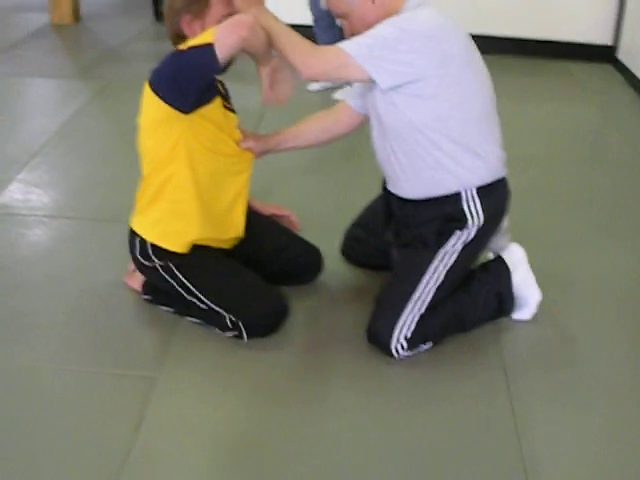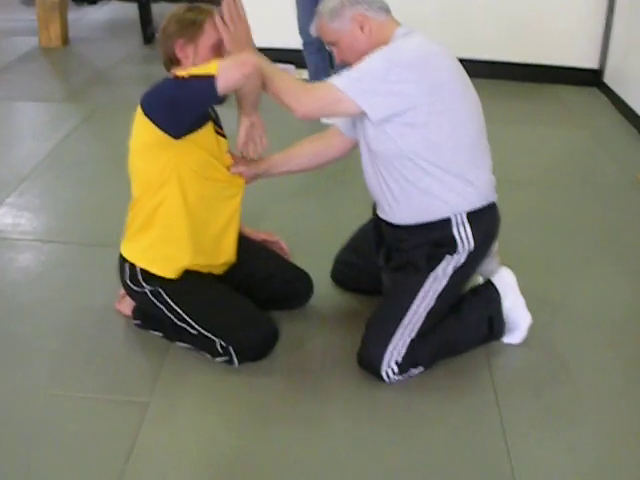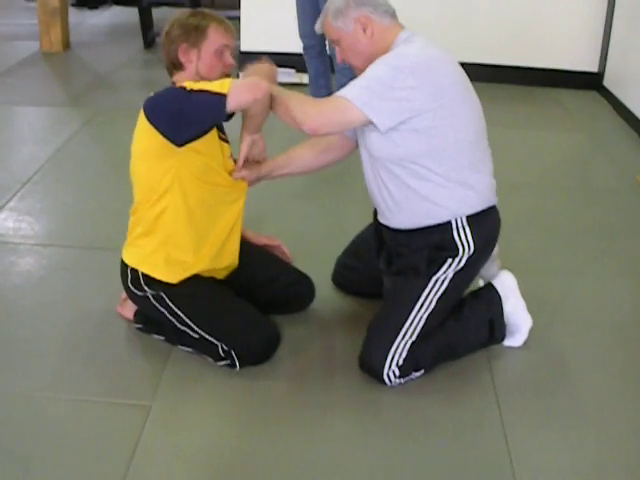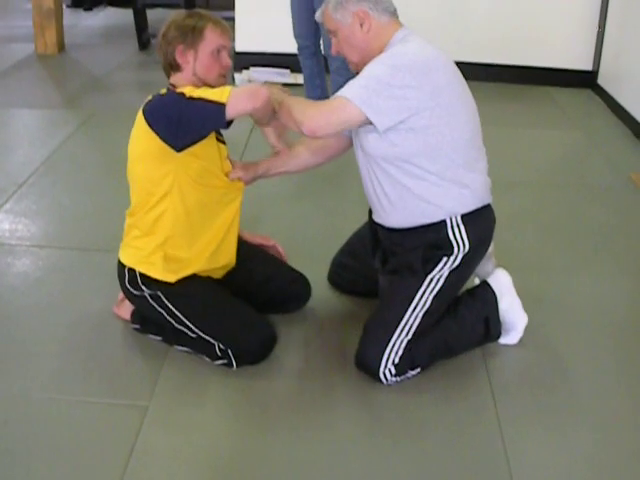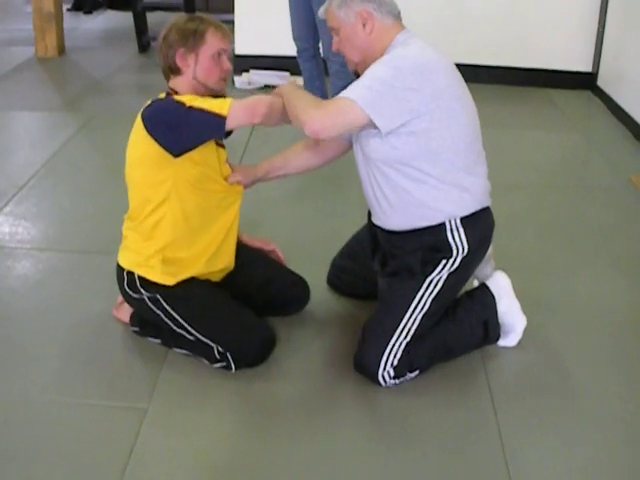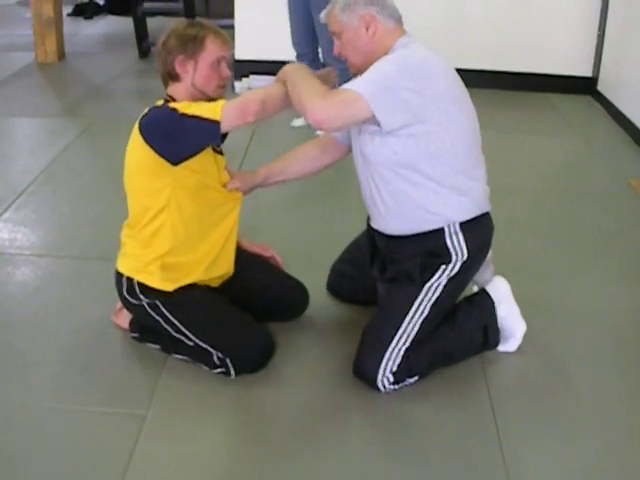
dt=0.3s
person 1, frame 1
left shoulder: (416, 32)
right shoulder: (396, 43)
left elbow: (313, 65)
right elbow: (342, 116)
right wrist: (268, 143)
left hip: (459, 206)
right hip: (413, 194)
left knee: (393, 337)
right knee: (358, 249)
left ankle: (502, 282)
right ankle: (458, 253)
person 1, frame 2
left shoulder: (404, 61)
right shoulder: (388, 66)
left elbow: (305, 103)
right elbow: (332, 141)
left wrist: (253, 60)
right wrist: (259, 168)
left hip: (451, 231)
right hip: (404, 220)
left knee: (382, 360)
right knee: (347, 273)
left ankle: (493, 304)
right ankle: (446, 278)
person 1, frame 3
left shoulder: (408, 67)
right shoulder: (392, 69)
left elbow: (314, 119)
right elbow: (333, 142)
left wrist: (266, 90)
right wrist: (261, 170)
left hip: (451, 234)
right hip: (406, 222)
left knee: (384, 363)
right knee: (349, 276)
left ankle: (494, 306)
right ankle: (449, 281)
person 1, frame 4
left shoulder: (406, 66)
right shoulder: (389, 66)
left elbow: (316, 122)
right elbow: (329, 140)
left wrist: (276, 99)
right wrist: (257, 169)
left hip: (447, 233)
right hip: (401, 221)
left knee: (380, 362)
right knee: (344, 275)
left ankle: (490, 305)
right ankle: (450, 278)
person 1, frame 5
left shoulder: (407, 68)
right shoulder: (389, 70)
left elbow: (320, 124)
right elbow: (329, 143)
left wrist: (288, 91)
right wrist: (257, 173)
left hip: (446, 235)
right hip: (400, 224)
left knee: (378, 364)
right knee: (344, 278)
left ankle: (488, 308)
right ankle: (447, 281)
person 1, frame 6
left shoulder: (408, 68)
right shoulder: (385, 74)
left elbow: (322, 112)
right elbow: (328, 146)
left wrist: (294, 72)
right wrist: (255, 179)
left hip: (444, 240)
right hip: (399, 229)
left knee: (378, 371)
right knee: (343, 284)
left ankle: (488, 313)
right ankle: (446, 287)
person 2, frame 1
left shoulder: (212, 87)
right shoulder: (173, 77)
right elbow: (242, 28)
left wrist: (252, 207)
right wrist: (268, 62)
left hip: (220, 225)
right hip: (169, 241)
left knee: (306, 263)
right knee: (264, 316)
right ankle: (152, 281)
person 2, frame 2
left shoulder: (202, 112)
right shoulder: (163, 100)
right elbow: (242, 69)
left wrist: (242, 232)
right wrist: (249, 115)
left hip: (211, 250)
right hip: (159, 266)
left knee: (296, 289)
right knee: (255, 340)
left ankle: (203, 294)
right ankle: (143, 306)
person 2, frame 3
left shoulder: (204, 116)
right shoulder: (166, 107)
right elbow: (256, 91)
left wrist: (245, 237)
right wrist: (251, 132)
left hip: (213, 254)
right hip: (161, 270)
left knee: (298, 292)
right knee: (257, 343)
right ankle: (144, 309)
person 2, frame 4
left shoulder: (199, 114)
right shoulder: (165, 110)
right elbow: (256, 98)
left wrist: (241, 236)
right wrist: (270, 122)
left hip: (208, 254)
right hip: (159, 269)
left knee: (294, 291)
right knee: (253, 343)
left ankle: (205, 297)
right ankle: (142, 310)
person 2, frame 5
left shoulder: (199, 118)
right shoulder: (164, 115)
right elbow: (256, 111)
left wrist: (240, 239)
left hip: (207, 257)
right hip: (157, 273)
left knee: (293, 294)
right knee: (253, 346)
left ankle: (206, 300)
right ankle: (140, 313)
person 2, frame 6
left shoulder: (200, 126)
right shoulder: (162, 123)
right elbow: (249, 109)
left wrist: (239, 245)
left hip: (207, 263)
right hip: (156, 279)
left knee: (292, 299)
right knee: (252, 351)
left ankle: (208, 306)
right ankle: (142, 318)
